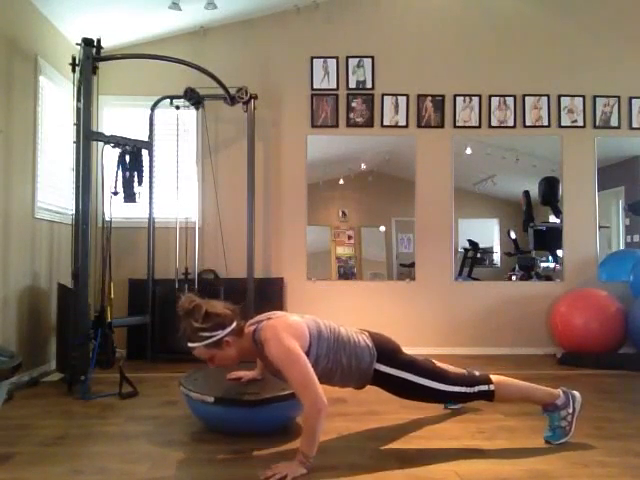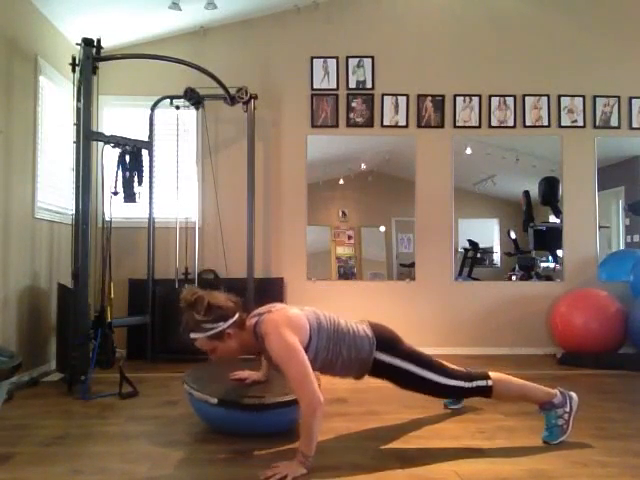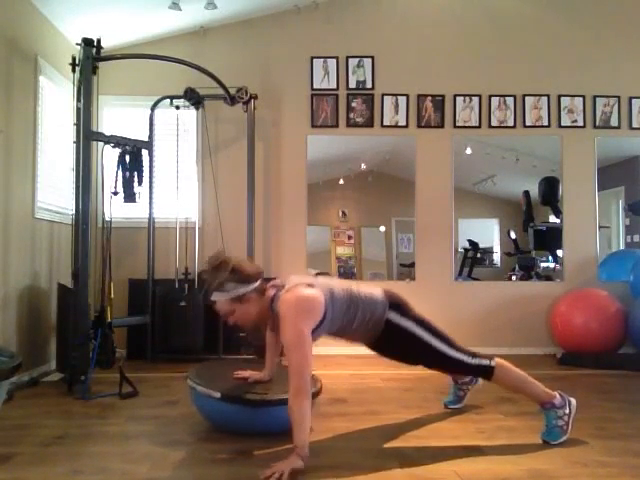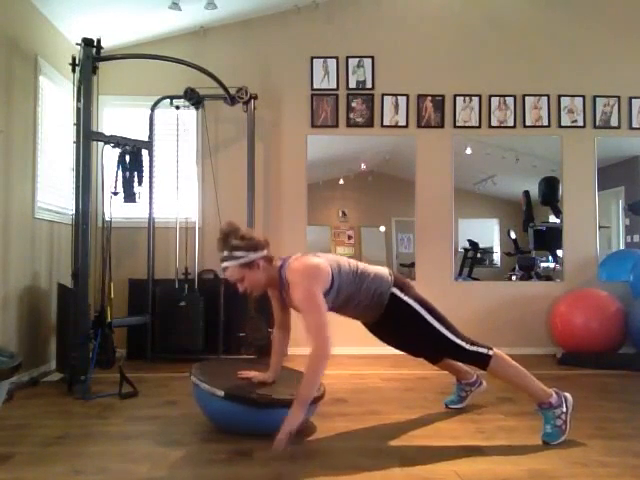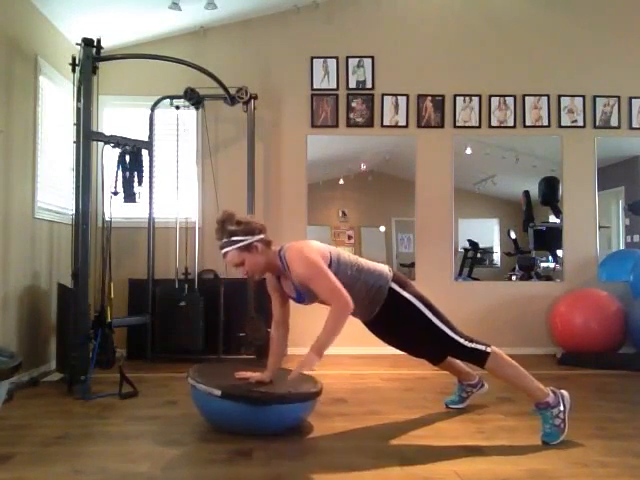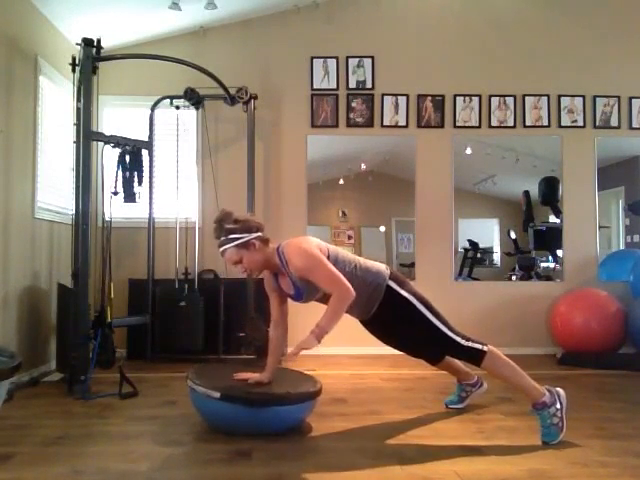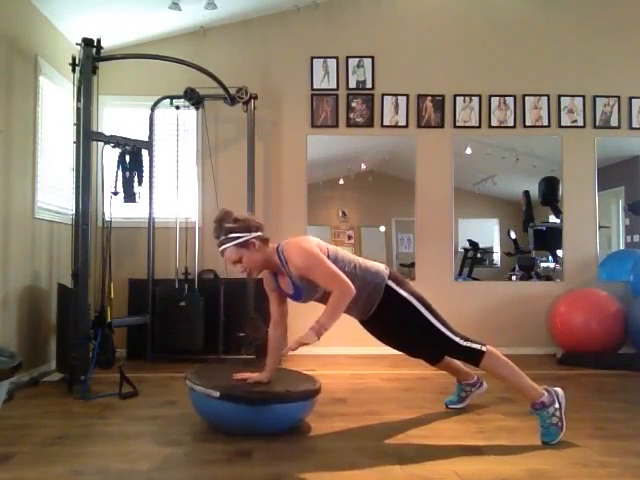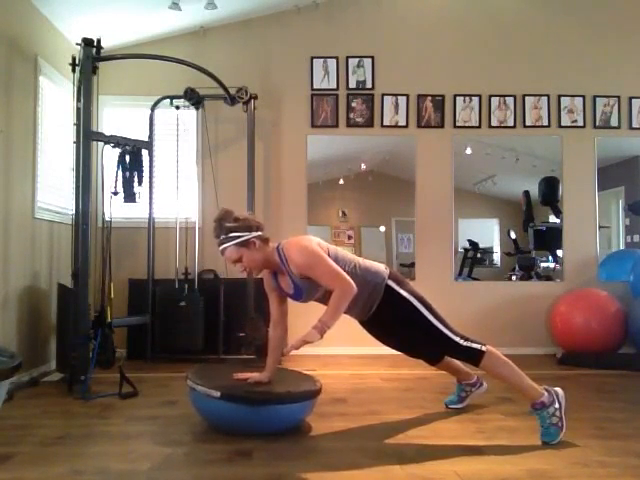
dt=0.2s
person 1, frame 1
left shoulder: (275, 340)
right shoulder: (253, 328)
left elbow: (316, 405)
right wrist: (258, 371)
left hip: (375, 362)
right hip: (362, 350)
left knee: (471, 389)
right knee: (425, 371)
left ankle: (559, 399)
right ankle: (462, 372)
person 1, frame 2
left shoulder: (275, 334)
right shoulder: (254, 320)
left elbow: (313, 403)
right wrist: (262, 373)
left hip: (376, 351)
right hip: (362, 341)
left knee: (467, 385)
right knee: (437, 377)
left ankle: (555, 399)
right ankle: (460, 374)
person 1, frame 3
left shoulder: (290, 310)
right shoulder: (268, 295)
left elbow: (300, 390)
right elbow: (274, 331)
right wrist: (266, 371)
left hip: (387, 317)
right hip: (371, 320)
left knee: (467, 361)
left ankle: (555, 402)
right ankle: (463, 381)
person 1, frame 4
left shoulder: (300, 276)
right shoulder: (275, 280)
left elbow: (321, 348)
right elbow: (282, 328)
left wrist: (299, 409)
right wrist: (271, 373)
left hip: (392, 298)
right hip: (374, 312)
left knee: (467, 349)
right knee: (427, 351)
left ankle: (553, 402)
right ankle: (468, 382)
person 1, frame 5
left shoulder: (298, 258)
right shoulder: (273, 276)
left elbow: (343, 305)
right elbow: (280, 325)
left wrist: (314, 354)
right wrist: (268, 373)
left hip: (391, 294)
right hip: (372, 311)
left knee: (462, 346)
right knee: (429, 351)
left ankle: (549, 400)
right ankle: (470, 383)
person 1, frame 6
left shoulder: (297, 253)
right shoulder: (271, 276)
left elbow: (344, 293)
right elbow: (278, 325)
left wrist: (315, 336)
right wrist: (267, 373)
left hip: (388, 292)
right hip: (369, 311)
left knee: (458, 344)
right knee: (427, 351)
left ankle: (545, 399)
right ankle: (469, 382)
person 1, frame 7
left shoulder: (297, 252)
right shoulder: (271, 276)
left elbow: (345, 289)
right elbow: (277, 325)
left wrist: (315, 331)
right wrist: (267, 373)
left hip: (387, 292)
right hip: (368, 312)
left knee: (456, 345)
right knee: (426, 351)
left ankle: (544, 399)
right ankle: (469, 382)
person 1, frame 8
left shoulder: (298, 252)
right shoulder: (271, 276)
left elbow: (346, 287)
right elbow: (277, 325)
left wrist: (319, 329)
right wrist: (267, 373)
left hip: (386, 292)
right hip: (368, 312)
left knee: (456, 345)
right knee: (426, 351)
left ankle: (544, 399)
right ankle: (469, 382)
